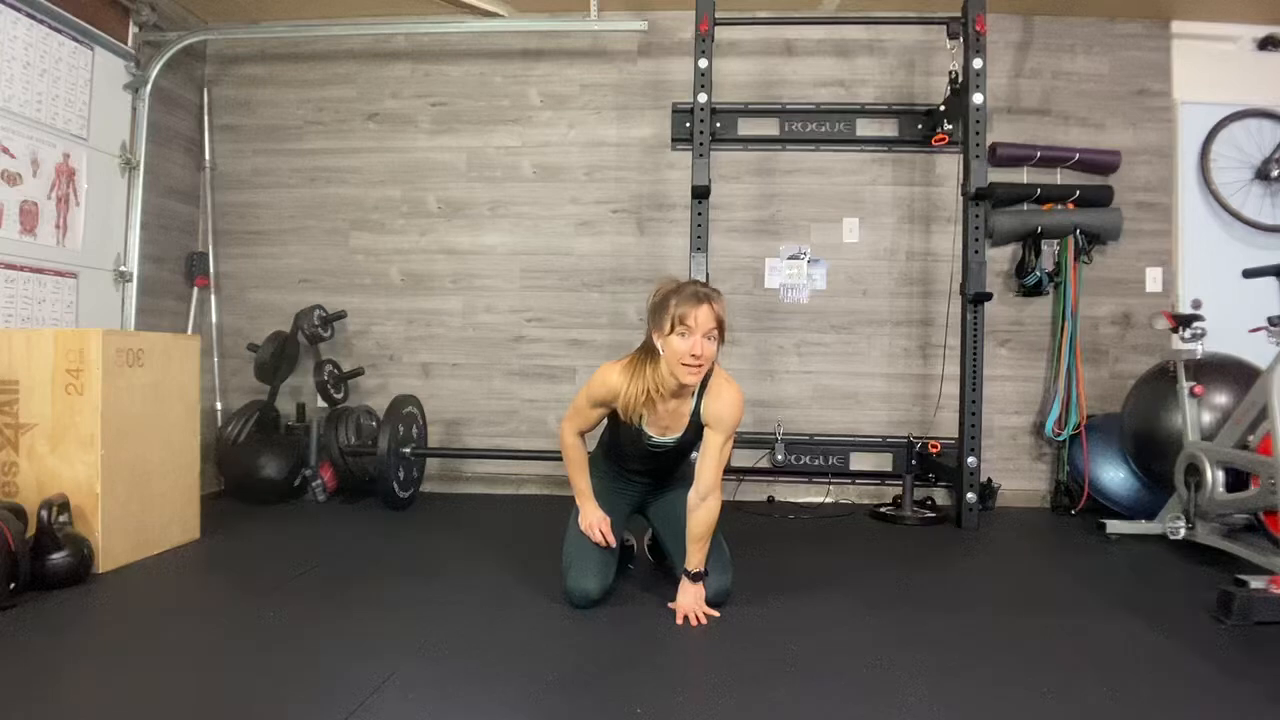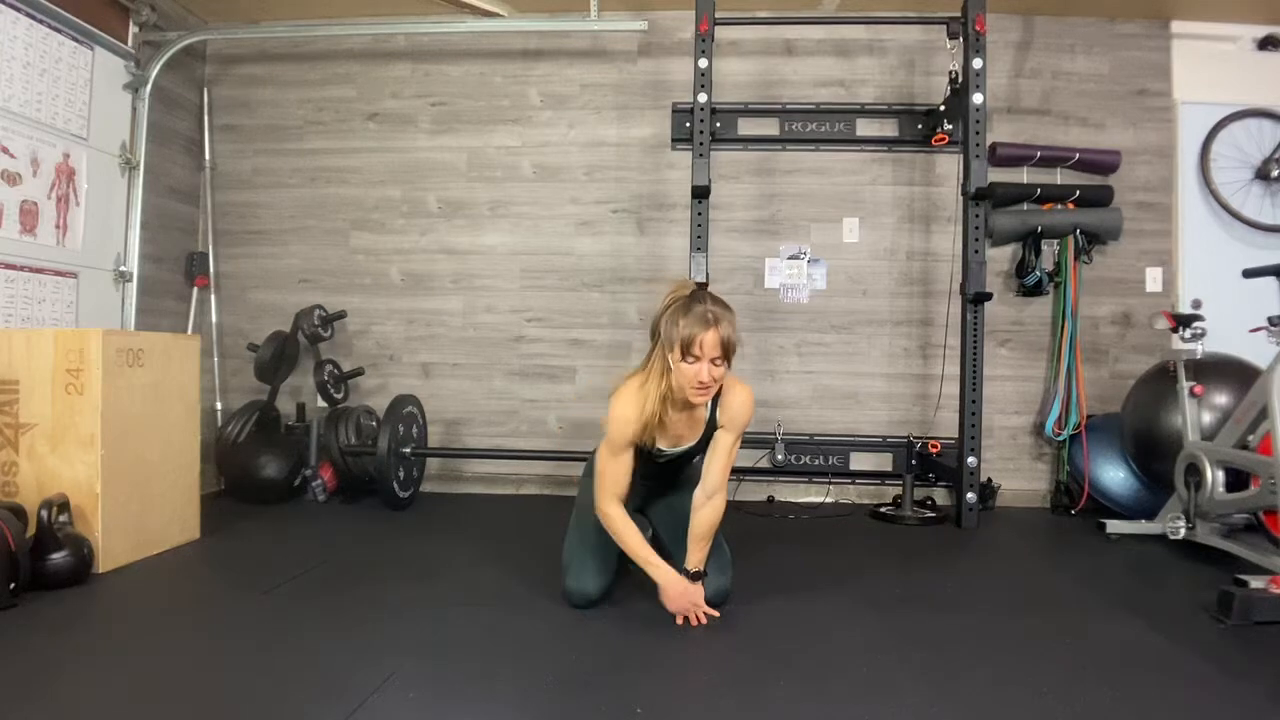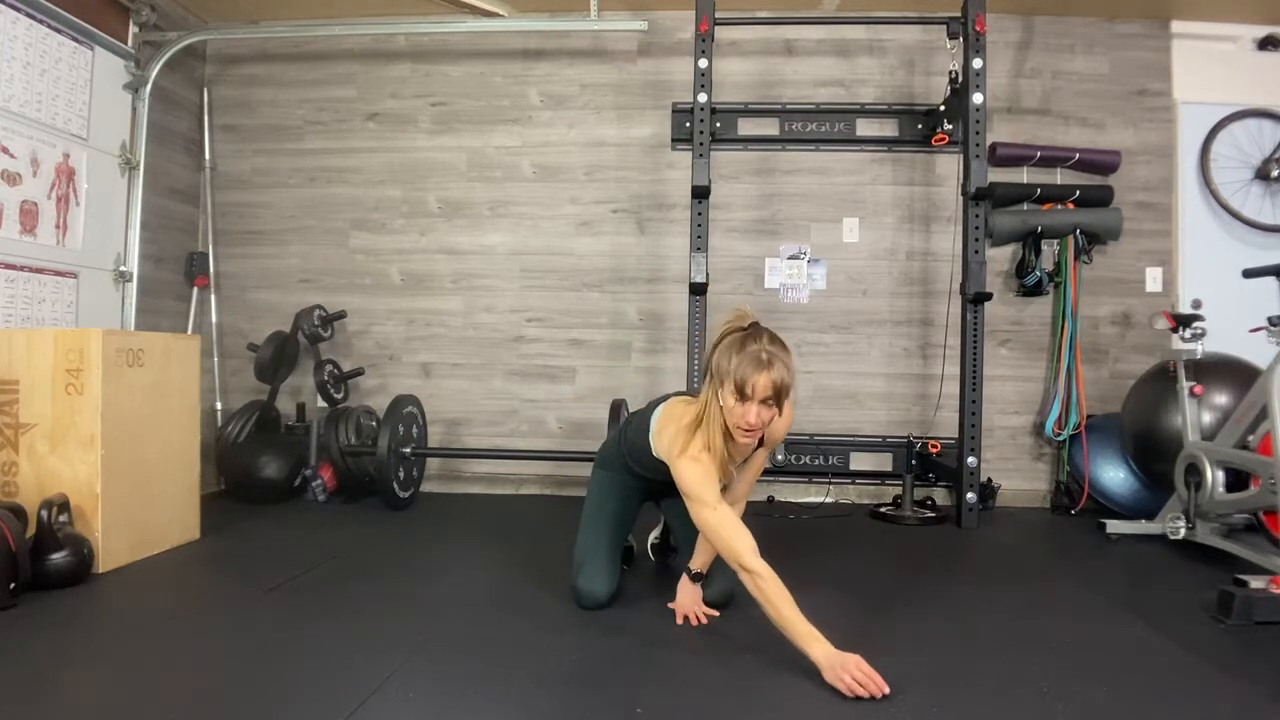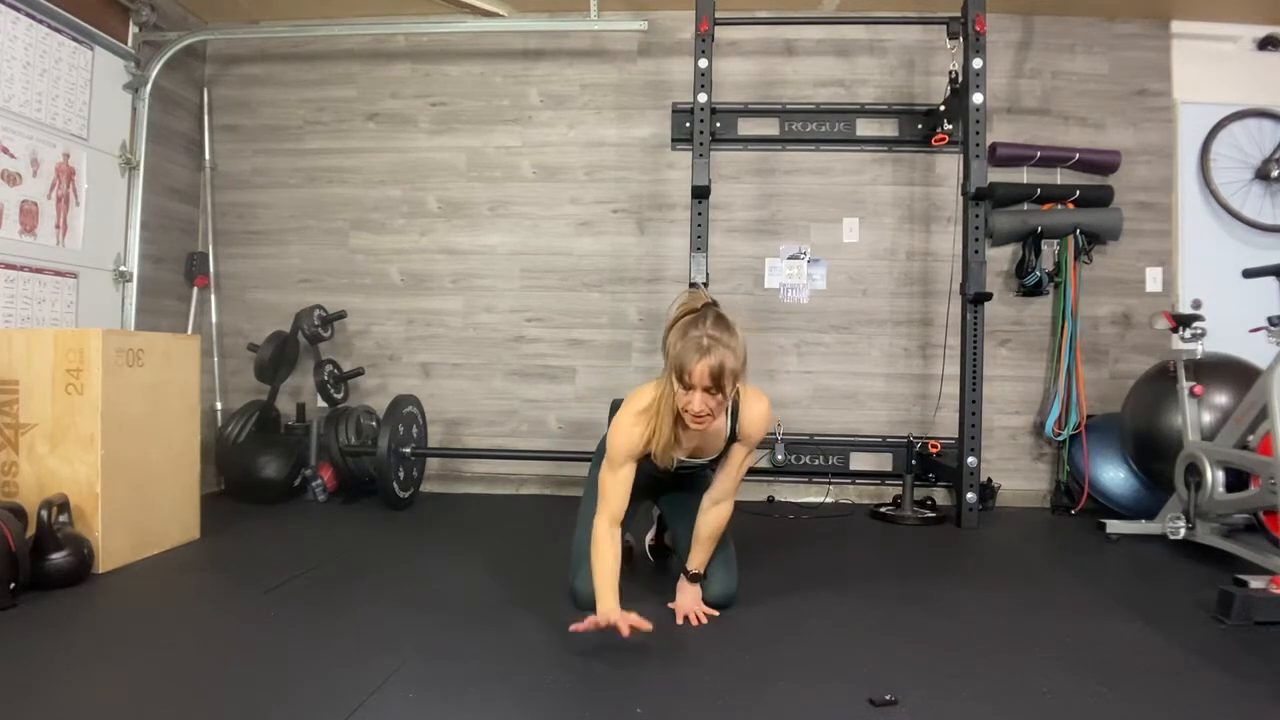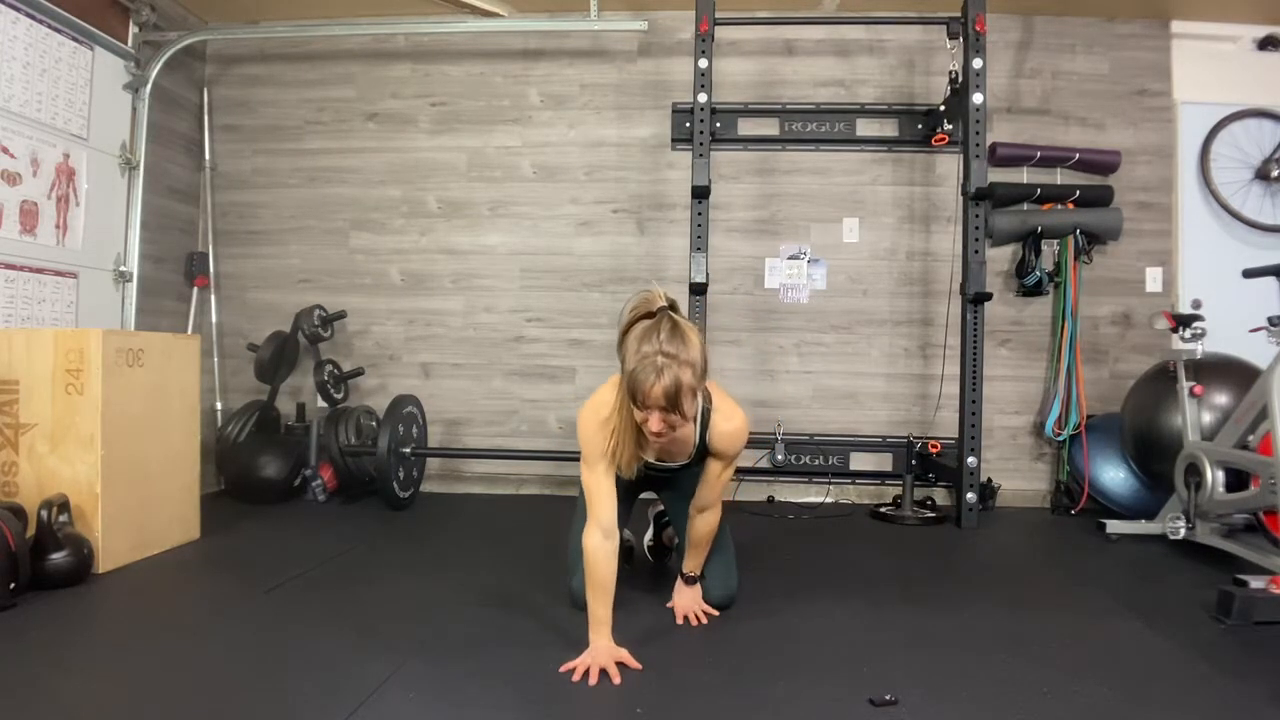
dt=1s
person 1, frame 1
left shoulder: (724, 398)
right shoulder: (617, 379)
left elbow: (705, 494)
right elbow: (571, 429)
left wrist: (692, 575)
right wrist: (587, 503)
left hip: (673, 480)
right hip: (612, 476)
left knee: (715, 589)
right knee: (584, 591)
left ankle: (661, 544)
right ankle: (618, 546)
person 1, frame 2
left shoulder: (736, 401)
right shoulder: (631, 403)
left elbow: (711, 495)
right elbow: (607, 504)
left wrist: (690, 575)
right wrist: (662, 574)
left hip: (678, 483)
right hip: (620, 478)
left knee: (715, 585)
right knee: (583, 591)
left ankle: (666, 550)
right ankle: (619, 547)
person 1, frame 3
left shoulder: (777, 421)
right shoulder: (691, 445)
left elbow: (732, 503)
right elbow: (750, 566)
left wrist: (693, 575)
right wrist: (825, 655)
left hip: (678, 478)
right hip: (625, 468)
left knee: (718, 590)
right knee: (593, 592)
left ankle: (669, 536)
right ankle: (620, 541)
person 1, frame 4
left shoulder: (753, 413)
right shoulder: (637, 416)
left elbow: (719, 501)
right elbow: (607, 520)
left wrist: (691, 579)
right wrist: (609, 606)
left hip: (690, 479)
right hip: (628, 468)
left knee: (720, 592)
right knee: (586, 592)
left ankle: (666, 535)
person 1, frame 5
left shoulder: (727, 423)
right shoulder: (599, 414)
left elbow: (706, 508)
right elbow: (600, 530)
left wrist: (689, 579)
right wrist: (600, 639)
left hip: (686, 472)
right hip: (621, 470)
left knee: (718, 593)
right knee: (583, 593)
left ankle: (666, 528)
right ankle: (626, 545)
